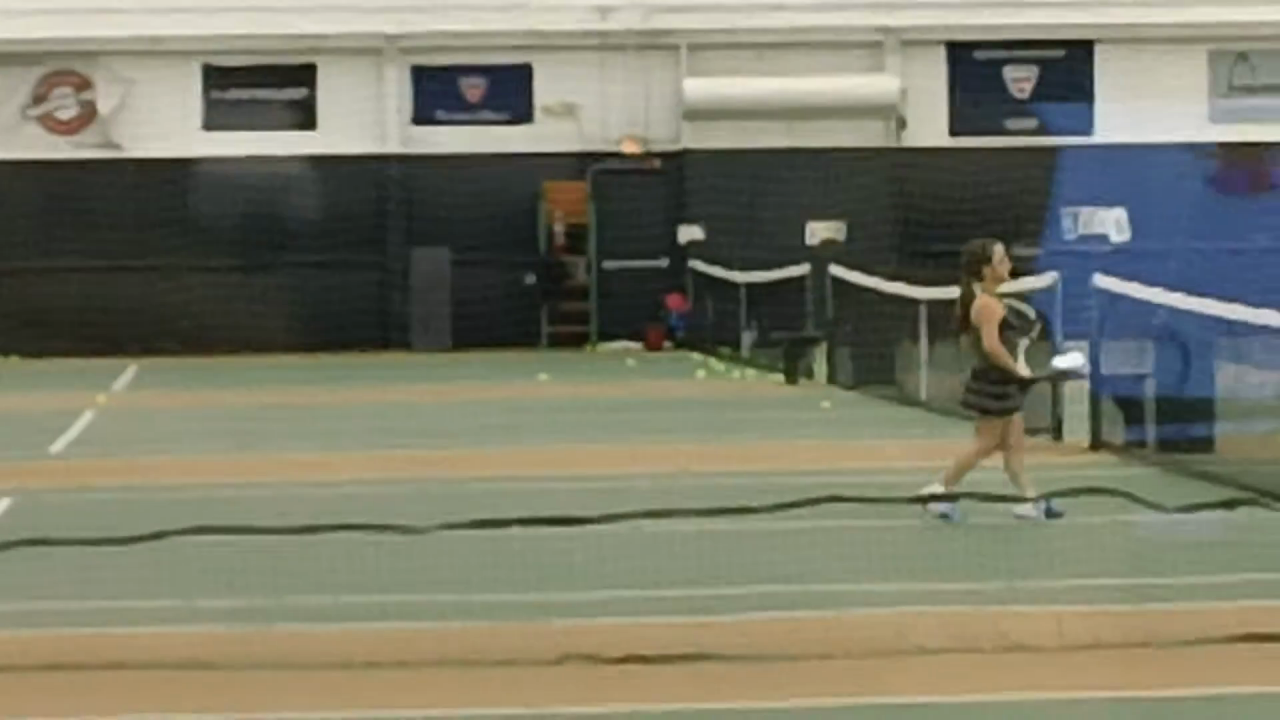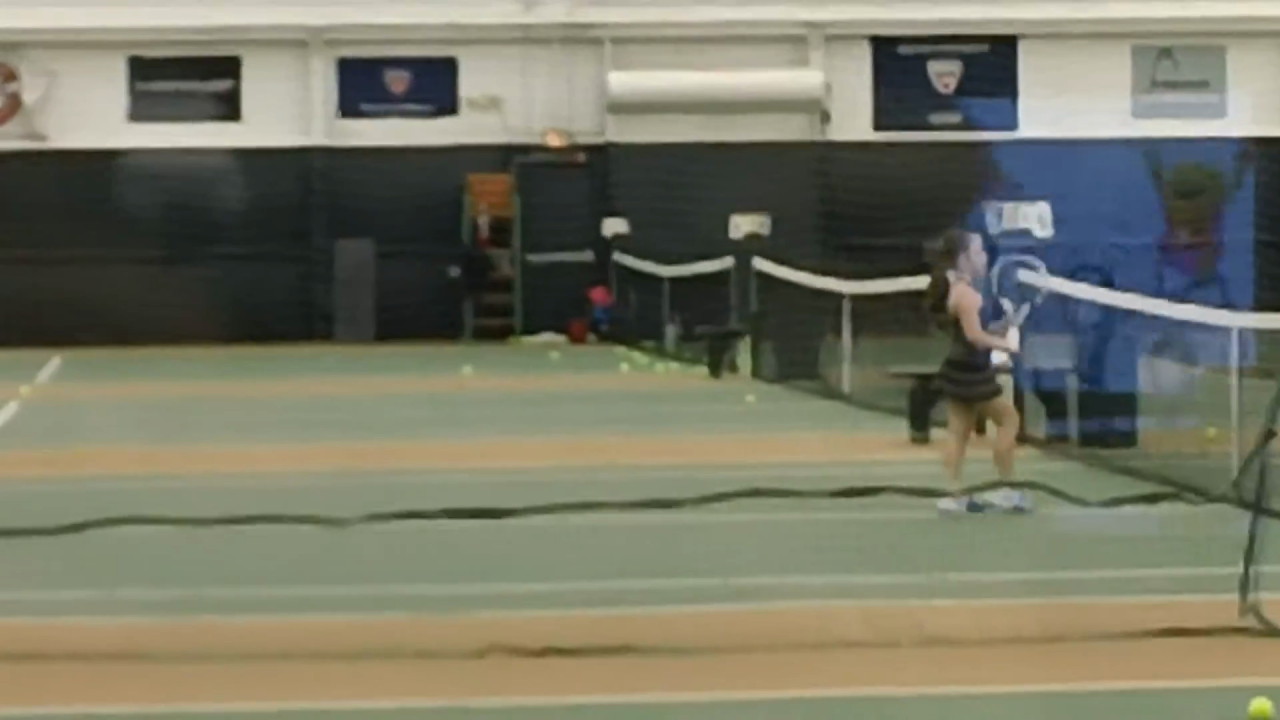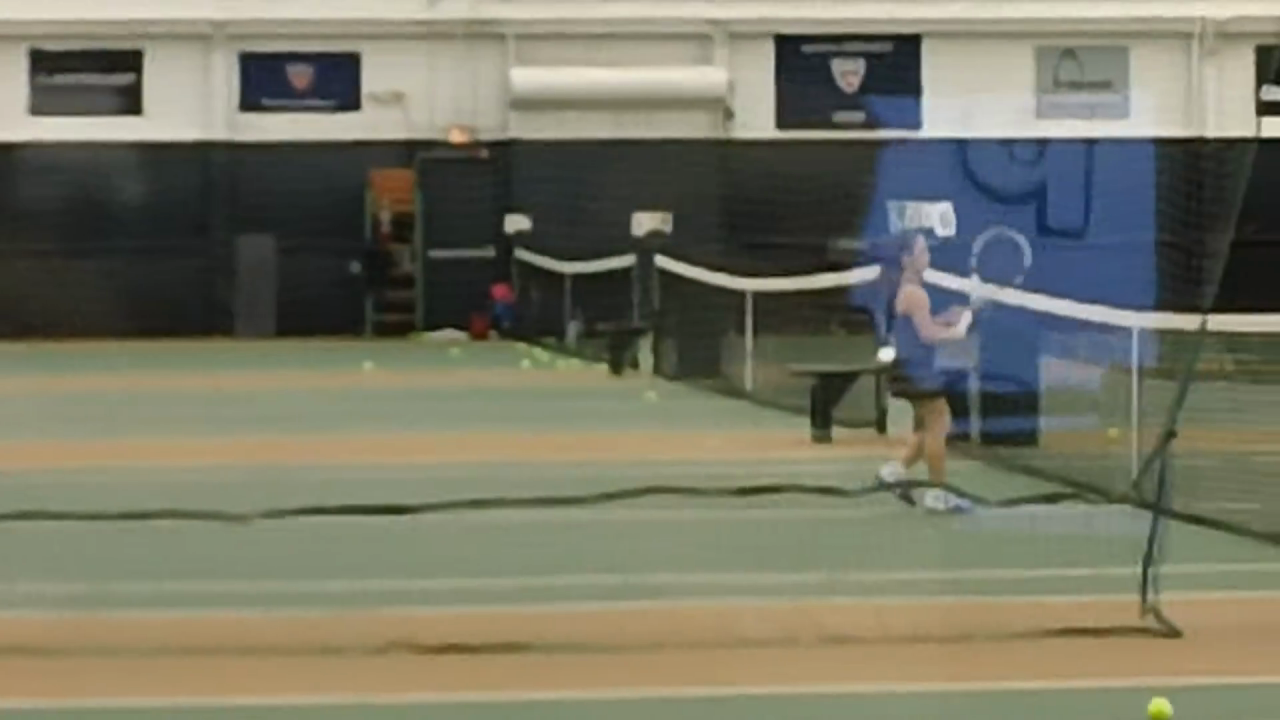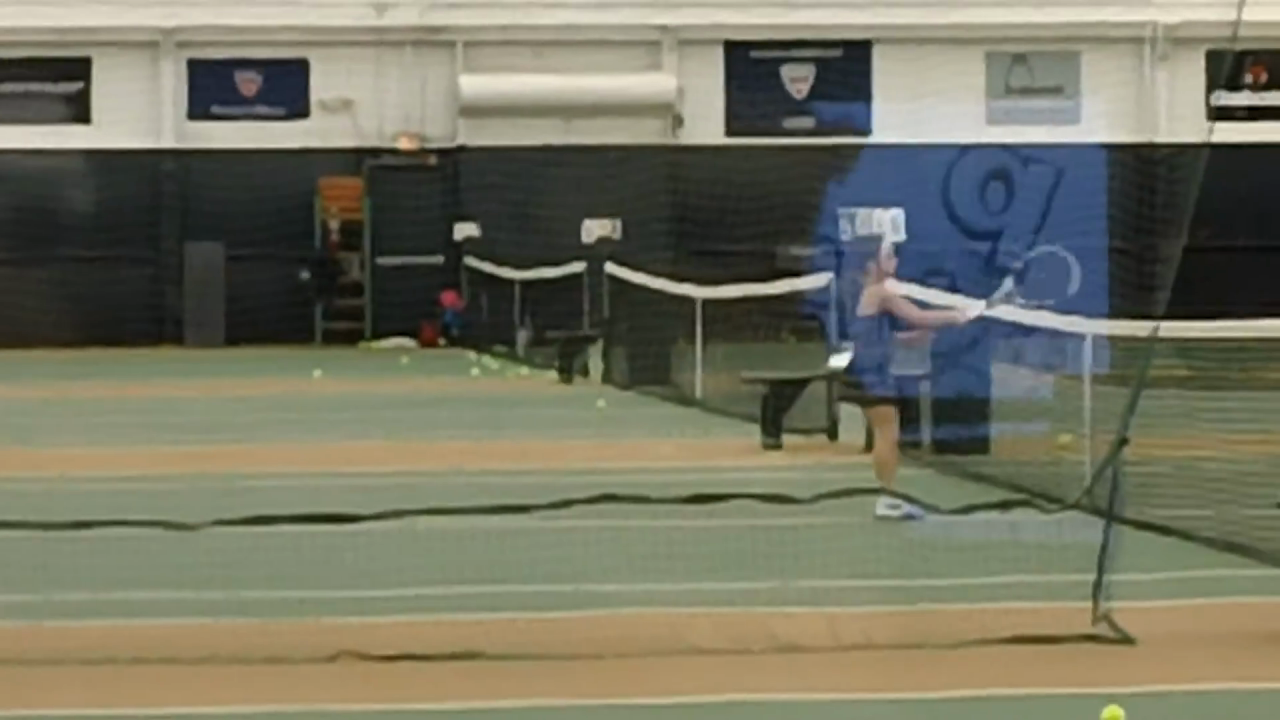
dt=0.3s
person 1, frame 1
left shoulder: (986, 300)
right shoulder: (987, 303)
left elbow: (972, 341)
right elbow: (991, 346)
right wrist: (1016, 367)
left hip: (1001, 383)
right hip: (995, 384)
left knee: (1013, 445)
right knee: (985, 446)
left ankle: (1029, 501)
right ankle: (938, 491)
person 1, frame 2
left shoulder: (955, 290)
right shoulder: (965, 292)
right elbow: (974, 334)
left wrist: (996, 332)
right wrist: (1005, 344)
left hip: (960, 370)
right hip: (970, 372)
left knee: (959, 433)
right knee: (1009, 421)
left ankle: (954, 495)
right ankle: (1004, 490)
person 1, frame 3
left shoulder: (907, 290)
right shoulder: (913, 292)
right elbow: (927, 334)
left wrist: (948, 318)
right wrist: (957, 331)
left hip: (916, 368)
right hip: (916, 370)
left knee: (935, 427)
right knee: (937, 429)
left ankle: (895, 470)
right ankle: (939, 491)
person 1, frame 4
left shoulder: (875, 294)
right shoulder: (880, 293)
right elbow: (919, 316)
left wrist: (917, 333)
right wrist: (956, 317)
left hip: (875, 375)
right hip: (869, 376)
left knee: (888, 437)
right knee: (886, 436)
left ankle: (889, 497)
right ankle: (887, 500)
